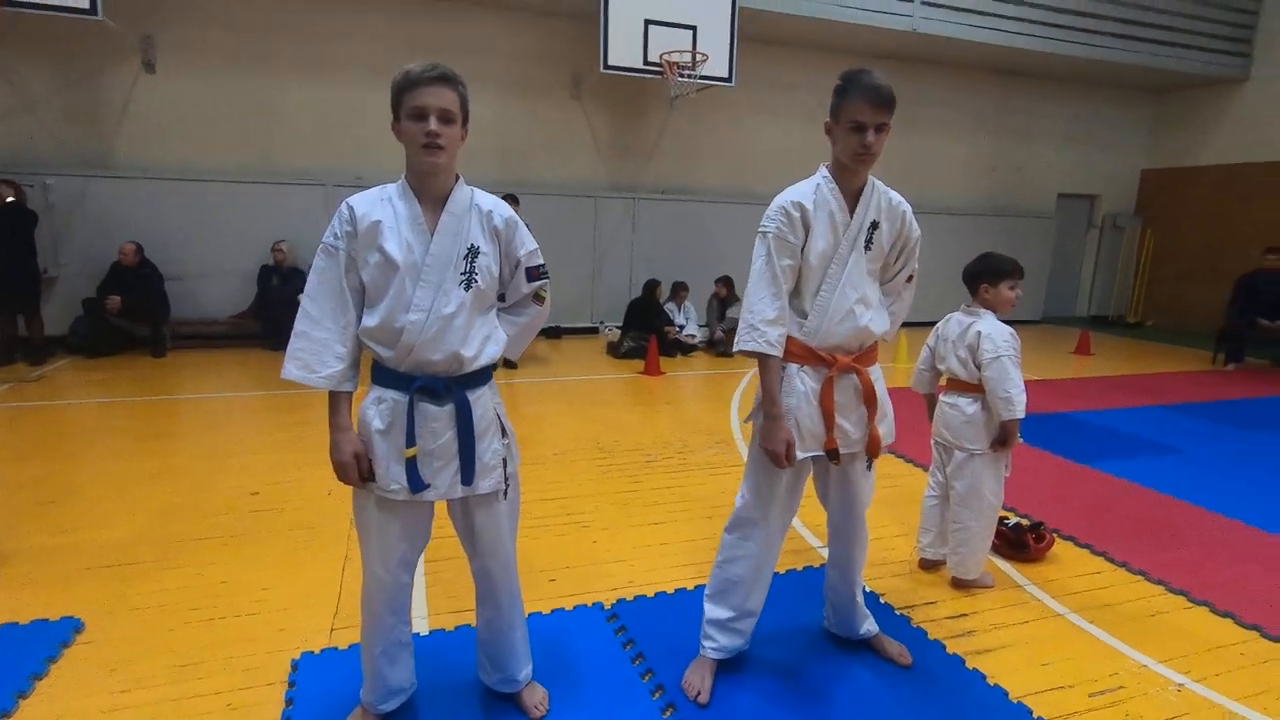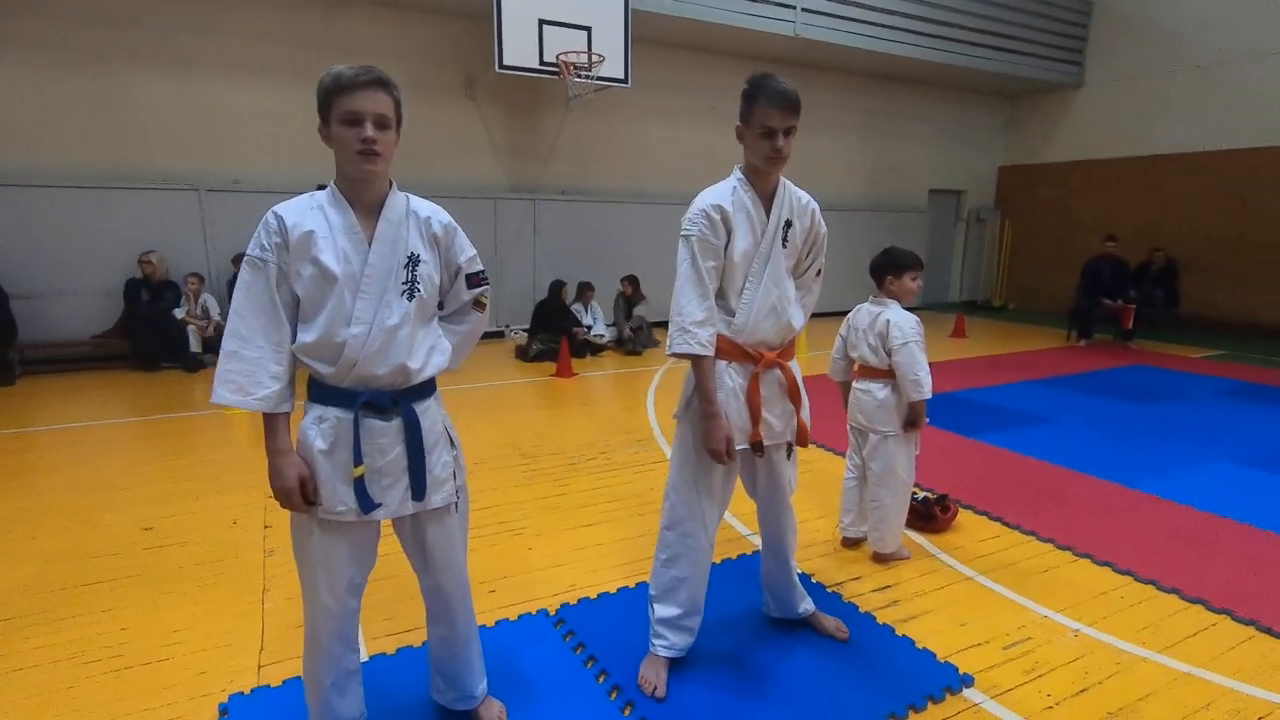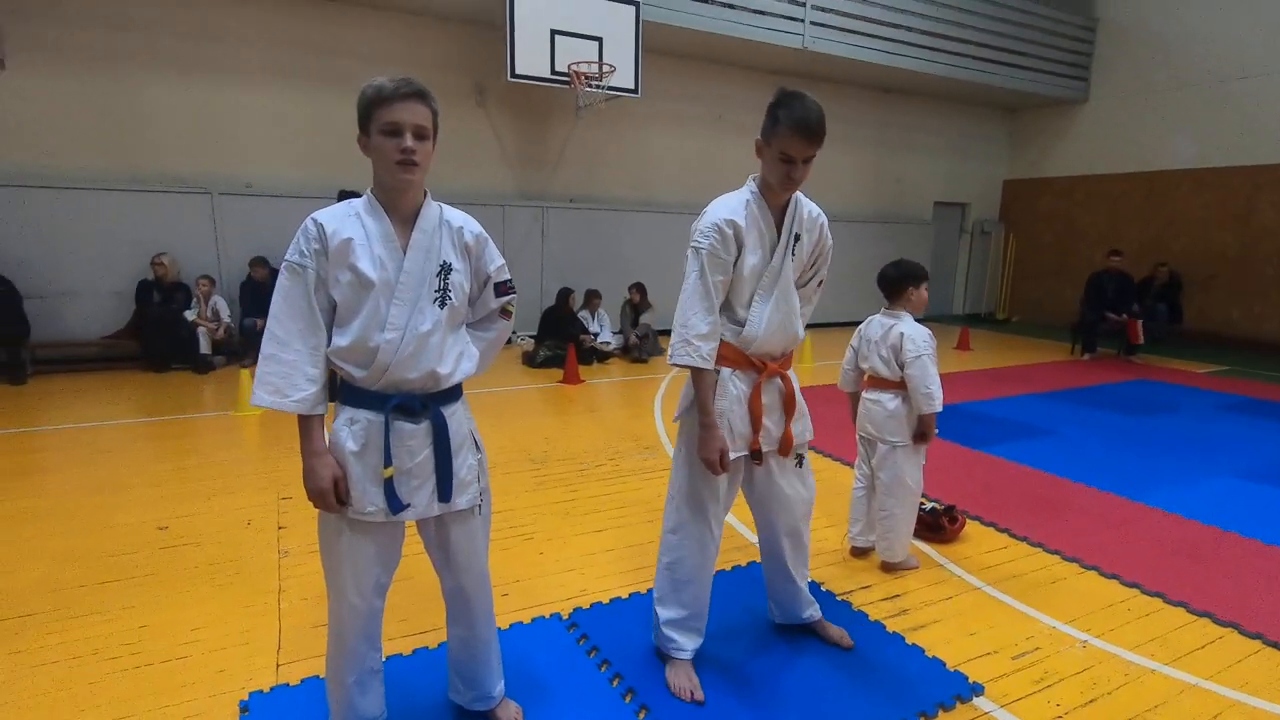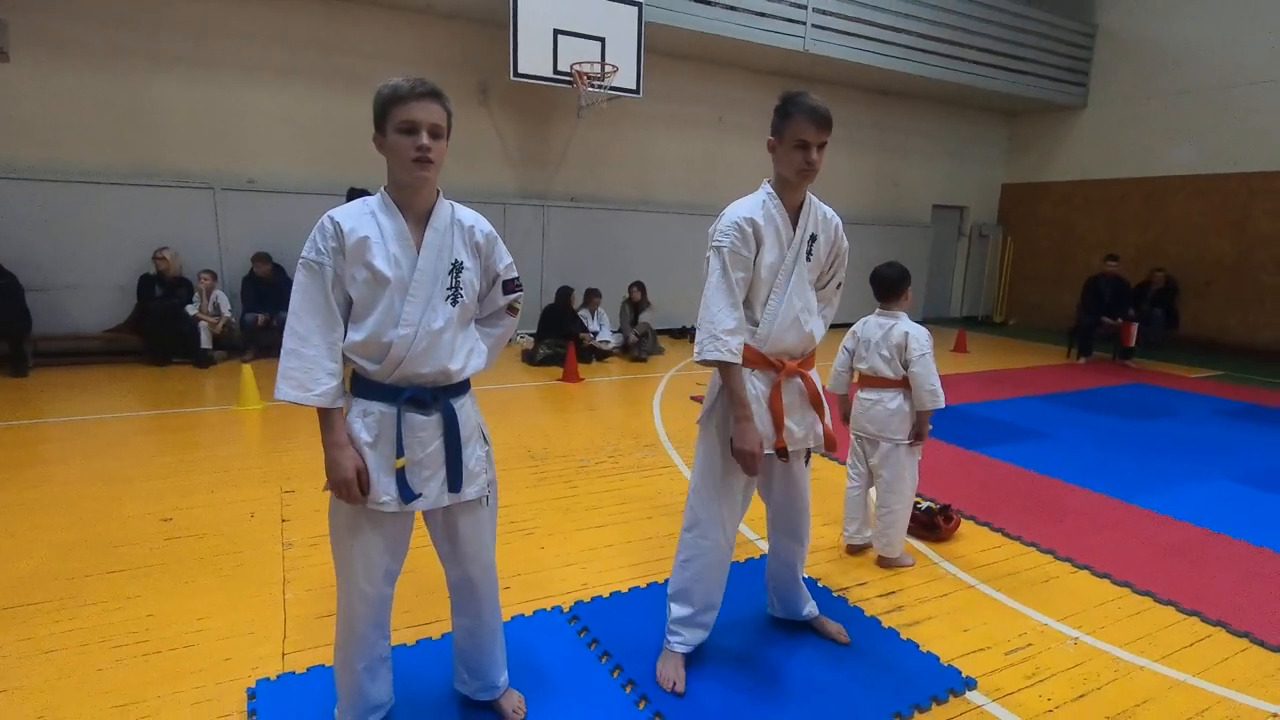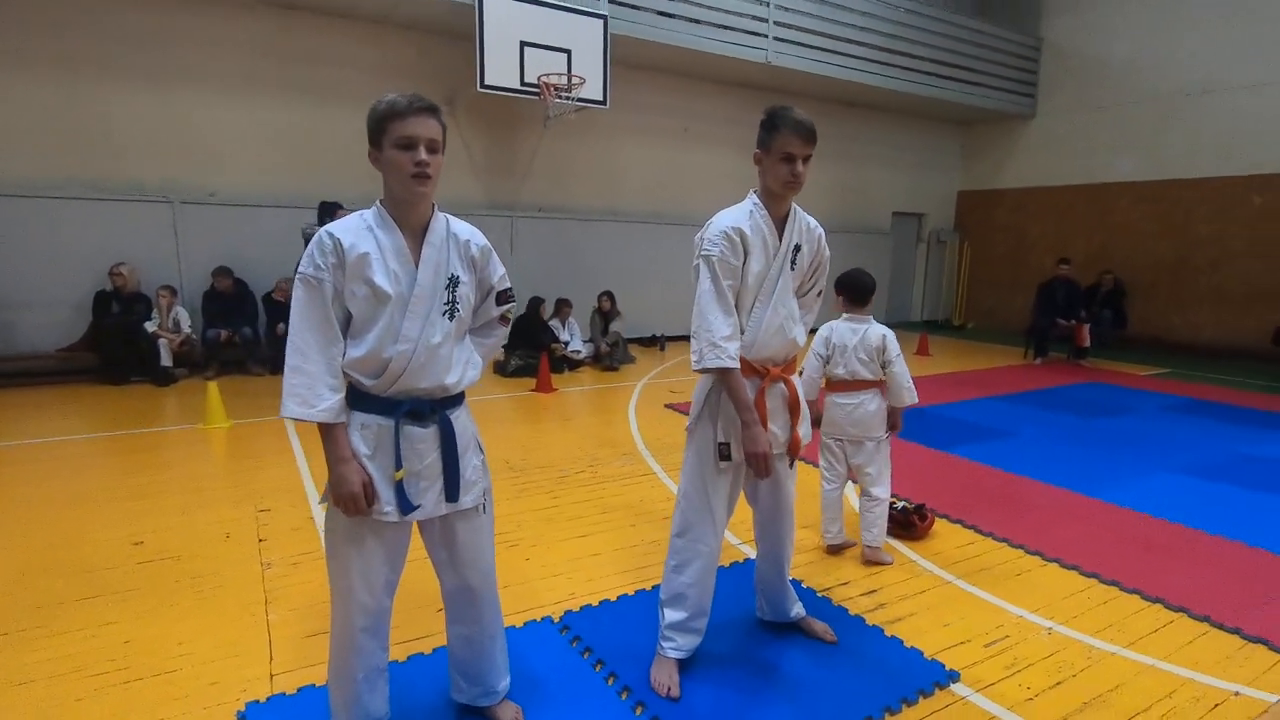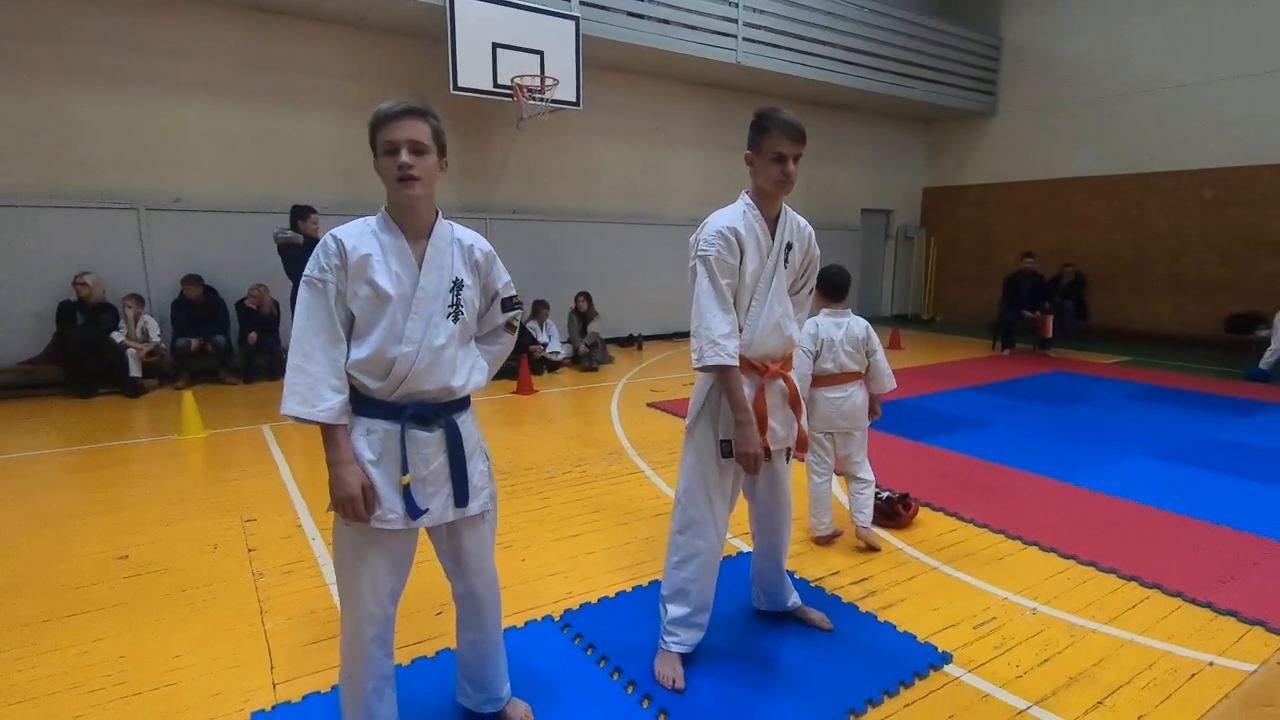
dt=0.4s
person 1, frame 1
left shoulder: (495, 218)
right shoulder: (360, 216)
left elbow: (531, 303)
right elbow: (333, 327)
left wrist: (480, 349)
right wrist: (341, 427)
left hip: (472, 412)
right hip: (392, 414)
left knee: (495, 559)
right knee: (386, 568)
person 1, frame 2
left shoulder: (432, 224)
right shoulder: (288, 226)
left elbow: (471, 309)
right elbow: (264, 345)
left wrist: (423, 359)
right wrist: (279, 450)
left hip: (418, 426)
right hip: (334, 433)
left knee: (446, 576)
right knee: (331, 596)
person 1, frame 3
left shoulder: (464, 234)
right shoulder: (327, 232)
left elbow: (495, 317)
right elbow: (300, 347)
left wrist: (450, 366)
right wrist: (314, 451)
left hip: (444, 430)
right hip: (364, 435)
left knee: (468, 578)
right knee: (356, 594)
person 1, frame 4
left shoulder: (474, 232)
right shoulder: (342, 229)
left elbow: (501, 313)
right elbow: (317, 342)
left wrist: (458, 363)
right wrist: (335, 442)
left hip: (453, 423)
right hip: (375, 426)
left knee: (474, 568)
right knee: (365, 583)
person 1, frame 5
left shoulder: (469, 245)
right shoulder: (338, 244)
left elbow: (491, 324)
right elbow: (316, 360)
left wrist: (450, 373)
right wrist: (340, 457)
left hip: (448, 435)
right hip: (371, 438)
left knee: (472, 577)
right knee: (361, 598)
person 1, frame 6
left shoulder: (472, 251)
right shoulder: (343, 249)
left elbow: (498, 332)
right elbow: (319, 362)
left wrist: (457, 380)
right wrist: (340, 460)
left hip: (454, 440)
right hip: (377, 445)
left knee: (477, 584)
right knee: (369, 604)
person 2, frame 1
left shoulder: (896, 214)
right shoulder: (794, 207)
right elbow: (764, 315)
left wrist: (861, 340)
right wrist: (773, 414)
left hip: (860, 382)
right hip: (799, 380)
left knee: (852, 514)
right knee: (760, 516)
left ankle: (851, 620)
right ankle: (716, 643)
person 2, frame 2
left shoulder: (805, 211)
right shoulder: (712, 210)
right elbow: (693, 317)
left wrist: (780, 338)
right wrist: (711, 411)
left hip: (779, 375)
right hip: (724, 376)
left knee: (779, 501)
right knee: (692, 512)
left ankle: (788, 602)
right ankle: (666, 640)
person 2, frame 3
left shoulder: (814, 223)
right shoulder: (723, 221)
right elbow: (697, 328)
left wrist: (776, 357)
right wrist: (708, 423)
left hip: (778, 384)
right hip: (725, 384)
left knee: (789, 508)
right knee: (696, 518)
left ankle: (796, 608)
right ankle: (678, 643)
person 2, frame 4
left shoulder: (829, 226)
right shoulder: (741, 222)
right elbow: (720, 327)
left wrist: (799, 365)
right wrist: (742, 418)
left hip: (799, 385)
right hip: (746, 384)
left knee: (794, 511)
right knee: (713, 516)
left ankle: (792, 604)
right ankle: (680, 637)
person 2, frame 5
left shoulder: (811, 235)
right shoulder: (726, 232)
right elbow: (716, 338)
left wrist: (783, 375)
right wrist: (749, 422)
left hip: (781, 389)
right hip: (731, 392)
left knee: (778, 511)
right knee: (700, 521)
left ankle: (780, 605)
right ankle: (674, 642)
person 2, frame 6
left shoulder: (802, 234)
right shoulder: (721, 232)
right elbow: (714, 337)
left wrist: (776, 379)
right wrist: (742, 418)
left hip: (777, 386)
right hip: (728, 389)
left knee: (775, 505)
right knee: (701, 516)
left ankle: (776, 596)
right ankle: (676, 636)
person 3, frame 1
left shoulder: (948, 323)
right shoulder: (997, 334)
left elbow: (924, 374)
right elbow: (1005, 391)
left wrist: (933, 411)
right wrist: (1010, 432)
left hip: (948, 415)
right hip: (978, 425)
left knee: (939, 487)
right knee: (976, 500)
left ankle: (931, 553)
right ankle: (967, 571)
person 3, frame 2
left shoulder: (857, 315)
right shoulder: (903, 322)
left elbow: (839, 362)
right elbow: (913, 374)
left wrist: (848, 397)
right wrist: (918, 413)
left hip: (861, 401)
right hip: (890, 408)
left knee: (856, 469)
right knee: (891, 479)
left ankle: (852, 531)
right ankle: (885, 545)
person 3, frame 3
left shoulder: (868, 326)
right shoulder: (916, 334)
left elbow: (849, 373)
right elbow: (923, 386)
left wrist: (856, 407)
right wrist: (928, 425)
left hip: (870, 410)
right hip: (899, 418)
left knee: (865, 479)
right knee: (899, 488)
left ankle: (860, 541)
right ankle: (893, 555)
person 3, frame 4
left shoulder: (860, 327)
right shoulder: (914, 334)
left elbow: (840, 373)
right elbow: (925, 385)
left wrist: (844, 407)
right wrist: (923, 424)
left hip: (863, 410)
right hip: (896, 416)
left knee: (858, 478)
right knee: (896, 486)
left ankle: (855, 538)
right ankle: (889, 551)
person 3, frame 5
left shoulder: (827, 331)
right shoulder: (883, 335)
left elbow: (810, 376)
right elbow: (899, 382)
left wrist: (813, 411)
right wrist: (896, 416)
left hip: (835, 411)
right hip: (870, 413)
left knee: (832, 479)
right knee: (875, 482)
left ankle: (834, 539)
right ankle: (872, 546)
person 3, frame 6
left shoulder: (812, 327)
right shoulder: (862, 326)
left elbow: (800, 373)
right elbow: (879, 369)
right wrist: (875, 402)
left hip: (821, 405)
right hip: (854, 403)
left knee: (820, 471)
right knee: (859, 467)
left ankle: (822, 529)
right ankle: (863, 525)
